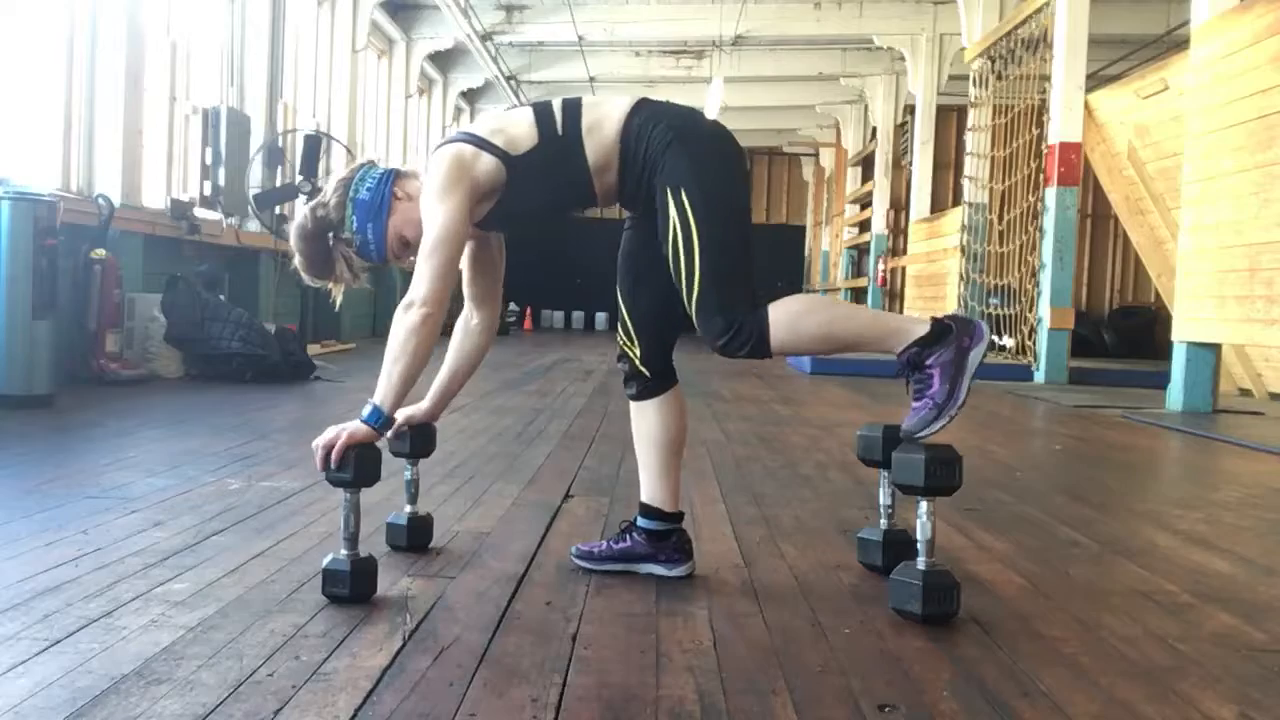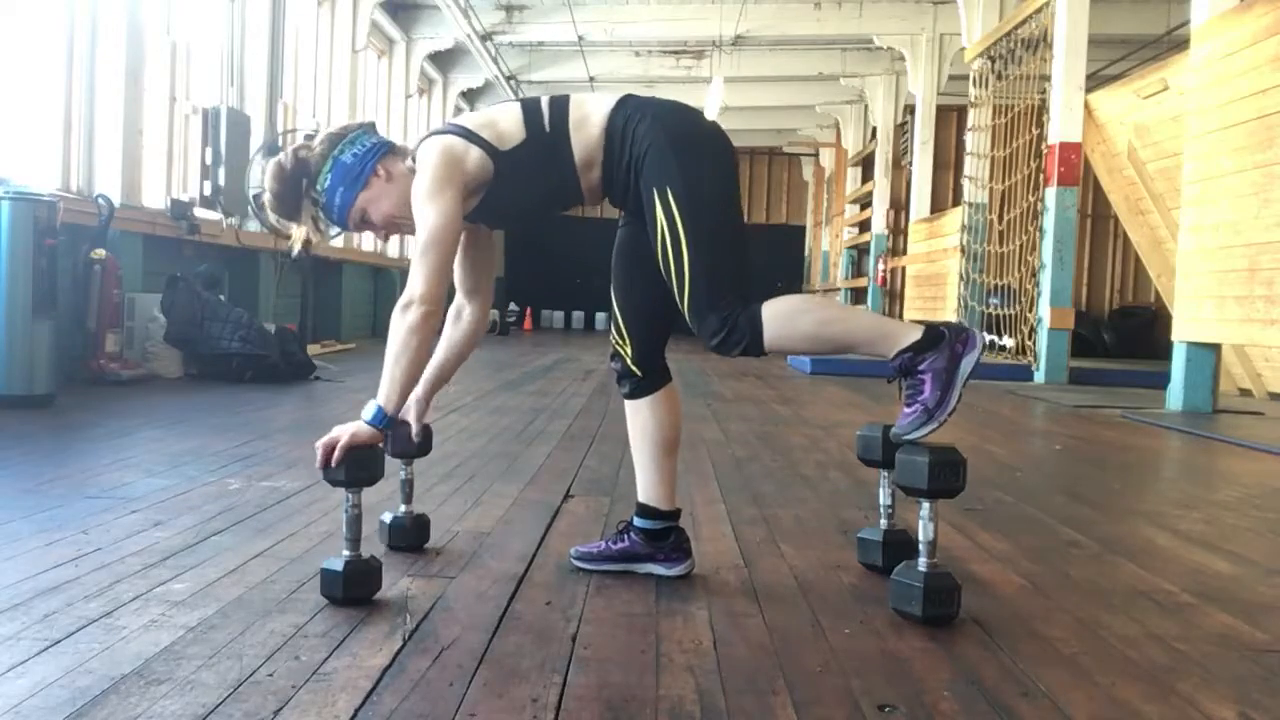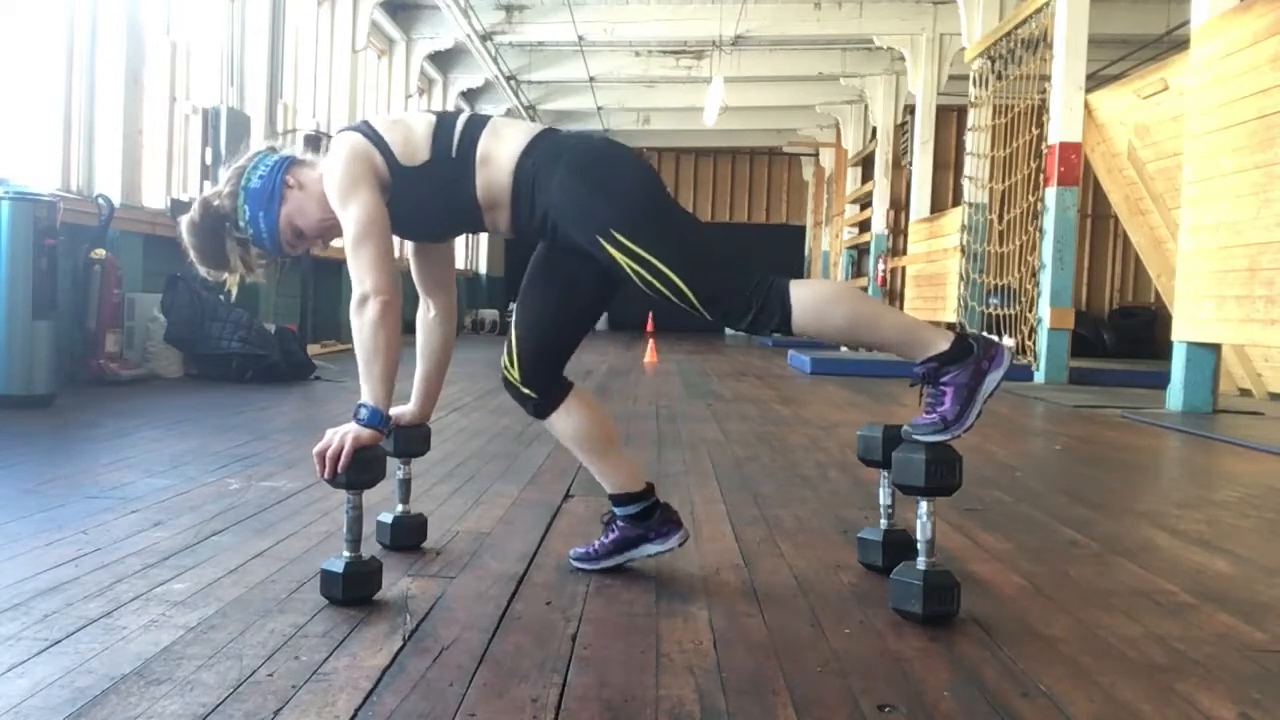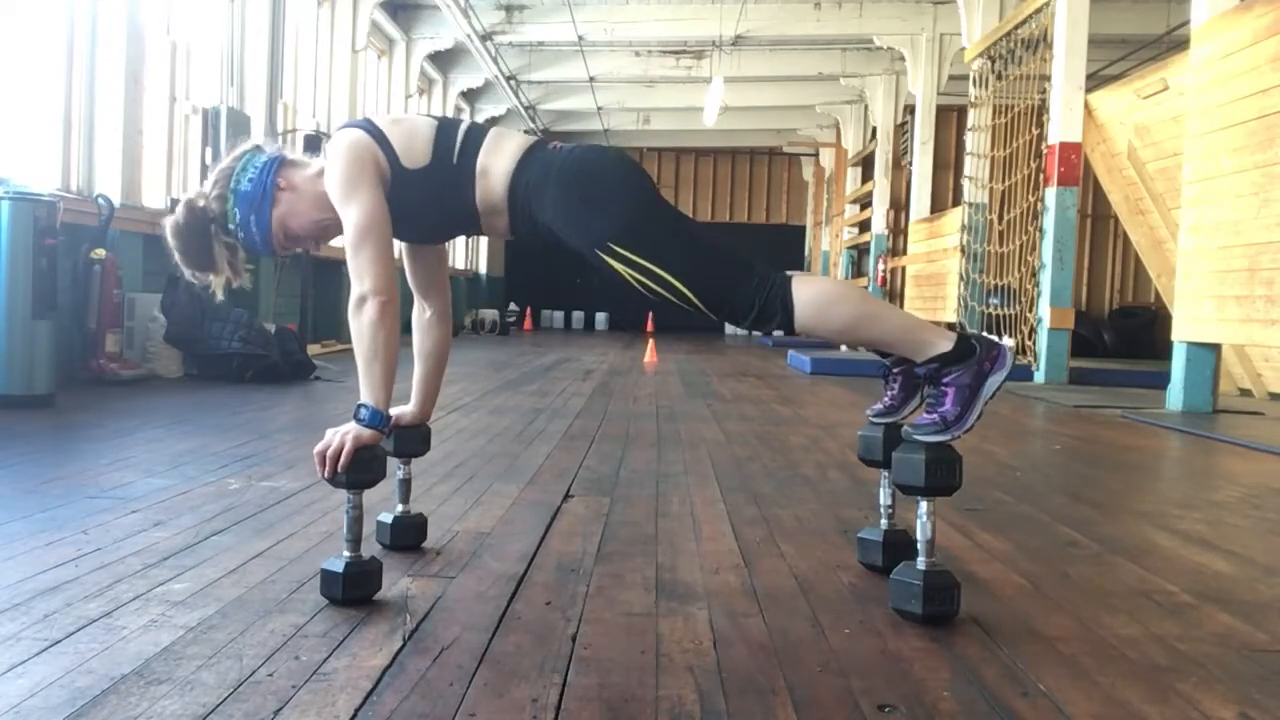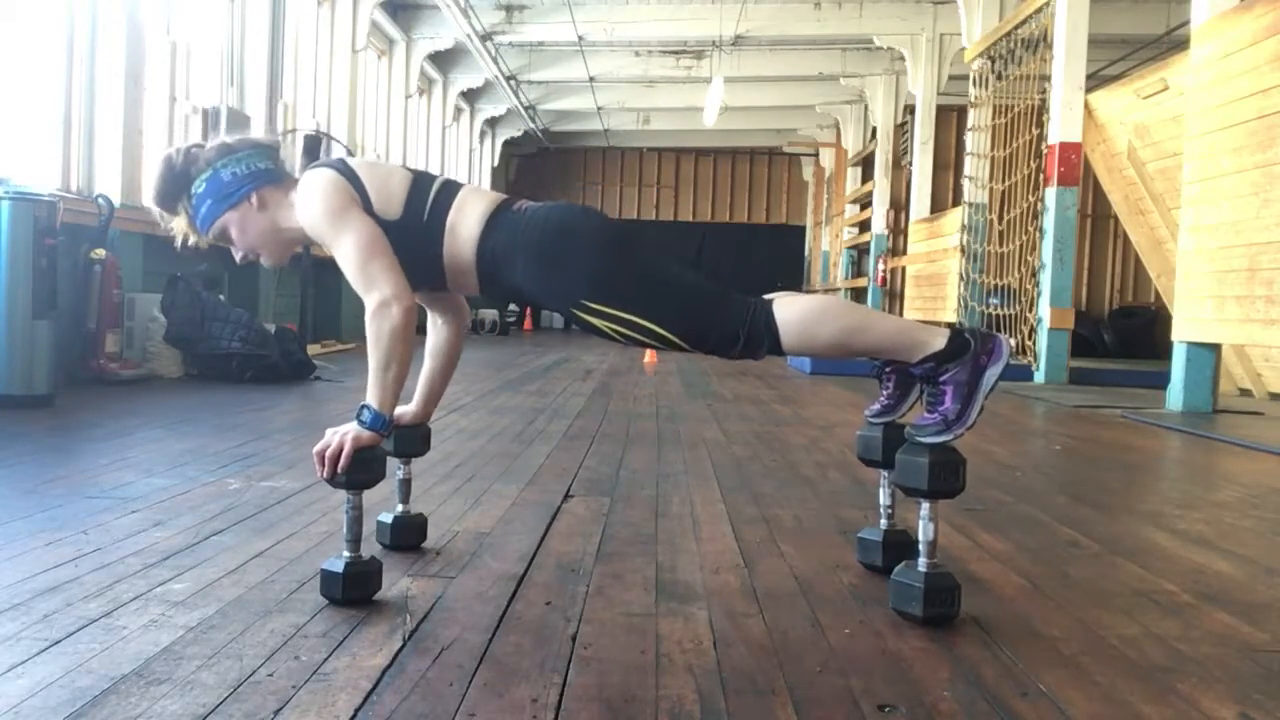
dt=1s
person 1, frame 1
left shoulder: (449, 174)
right shoulder: (468, 208)
left elbow: (422, 307)
right elbow: (479, 316)
left wrist: (375, 417)
right wrist: (431, 408)
left hip: (678, 153)
right hip: (659, 185)
left knee: (733, 329)
right knee: (642, 362)
left ankle: (936, 343)
right ankle: (661, 533)
person 1, frame 2
left shoulder: (440, 164)
right shoulder: (460, 194)
left elbow: (420, 304)
right elbow: (469, 306)
left wrist: (376, 417)
right wrist: (420, 397)
left hip: (668, 150)
right hip: (648, 179)
left knee: (725, 324)
right knee: (636, 360)
left ankle: (925, 345)
right ankle: (656, 532)
person 1, frame 3
left shoulder: (347, 162)
right shoulder: (386, 189)
left elbow: (377, 299)
right elbow: (436, 303)
left wrist: (370, 419)
right wrist: (417, 410)
left hip: (583, 185)
right hip: (570, 204)
left knee: (749, 300)
right knee: (528, 374)
left ankle: (954, 355)
right ankle: (641, 512)
person 1, frame 4
left shoulder: (346, 158)
right shoulder: (390, 187)
left elbow: (373, 296)
right elbow: (432, 302)
left wrist: (370, 415)
right wrist: (418, 409)
left hip: (584, 194)
right hip: (580, 195)
left knee: (757, 299)
right knee: (746, 296)
left ankle: (958, 355)
right ankle: (912, 358)
person 1, frame 5
left shoulder: (318, 196)
right shoulder: (348, 200)
left elbow: (389, 305)
right elbow: (447, 311)
left wrist: (373, 418)
right wrist: (418, 412)
left hip: (557, 257)
right hip: (557, 248)
left knee: (745, 329)
right knee: (740, 322)
left ankle: (950, 349)
right ankle: (907, 357)
